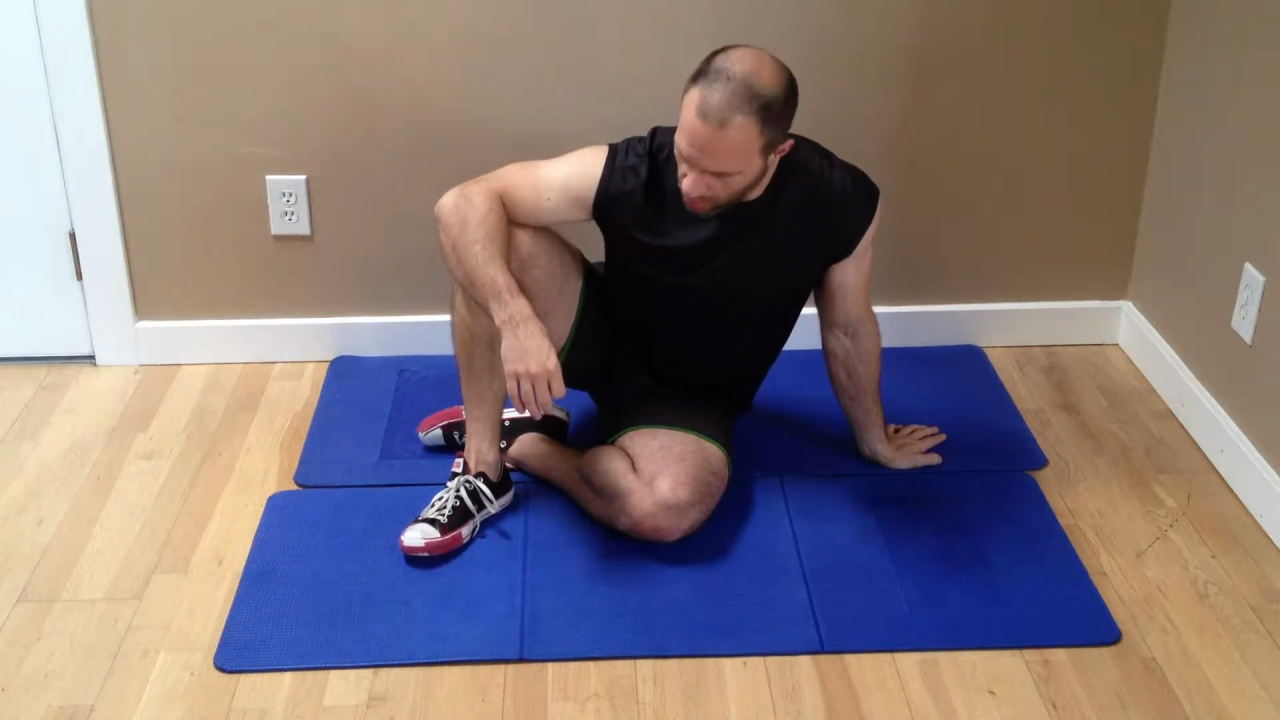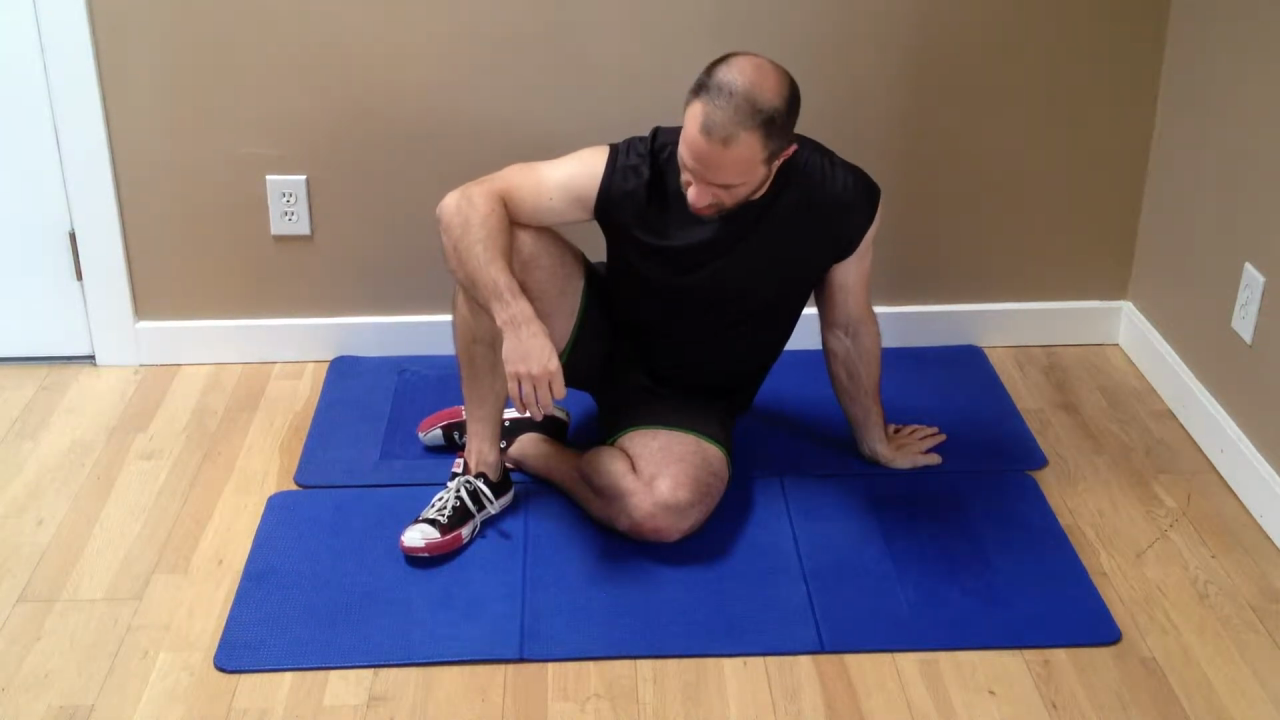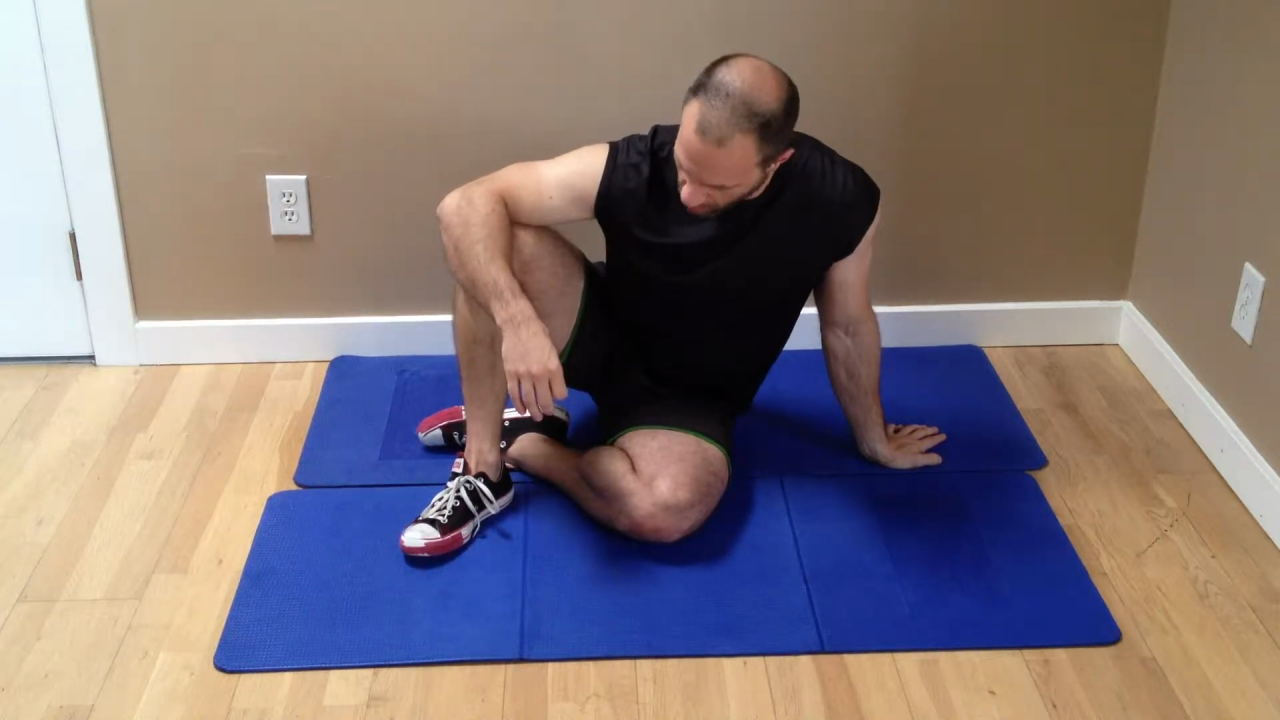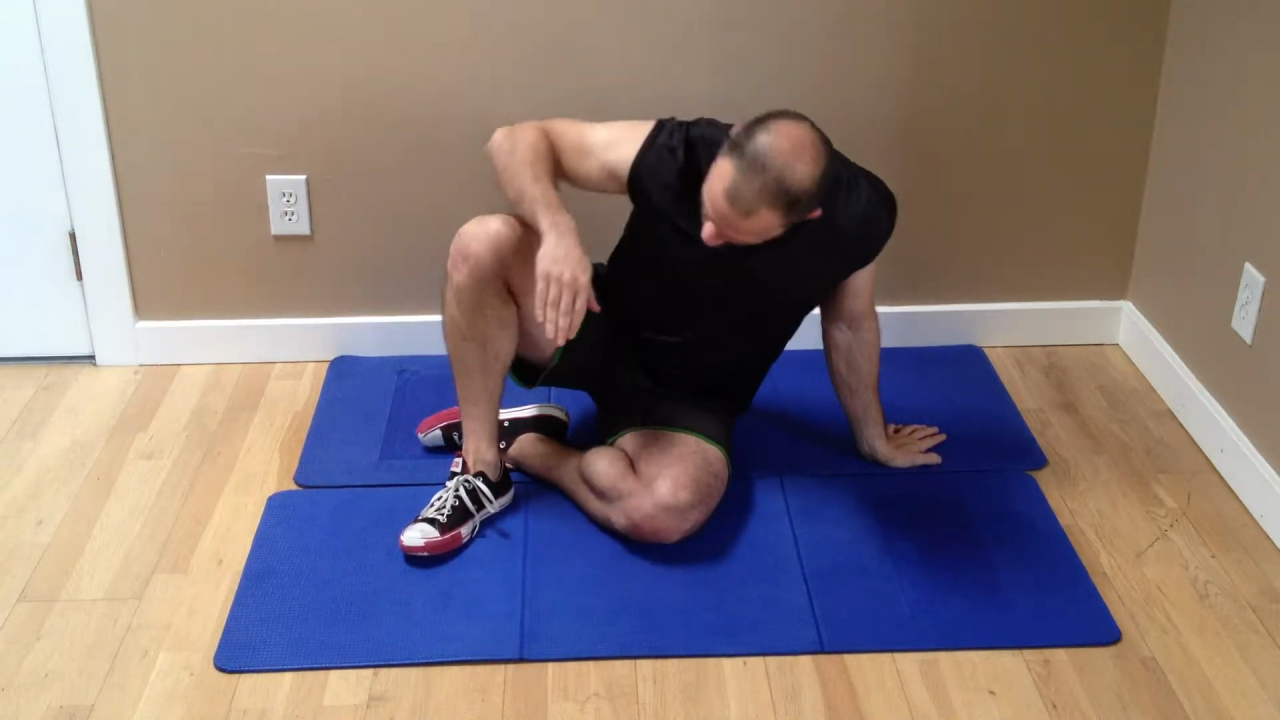
dt=0.5s
person 1, frame 1
left shoulder: (841, 204)
right shoulder: (627, 170)
left elbow: (848, 328)
right elbow: (464, 204)
left wrist: (874, 441)
right wrist: (517, 322)
left hip: (691, 395)
right hip: (604, 339)
left knee: (667, 509)
right knee: (498, 243)
left ankle: (518, 440)
right ankle: (482, 464)
person 1, frame 2
left shoulder: (842, 203)
right shoulder: (628, 170)
left elbow: (848, 326)
right elbow: (466, 205)
left wrist: (874, 439)
right wrist: (519, 323)
left hip: (692, 395)
right hip: (605, 340)
left knee: (668, 510)
right knee: (498, 244)
left ankle: (515, 440)
right ankle: (483, 464)
person 1, frame 3
left shoulder: (842, 200)
right shoulder: (629, 168)
left elbow: (847, 326)
right elbow: (465, 206)
left wrist: (874, 439)
right wrist: (518, 323)
left hip: (692, 394)
right hip: (605, 337)
left knee: (668, 510)
right knee: (497, 244)
left ankle: (516, 440)
right ankle: (482, 467)
person 1, frame 4
left shoulder: (859, 214)
right shoulder: (671, 154)
left elbow: (850, 322)
right elbow: (516, 140)
left wrist: (872, 437)
right wrist: (560, 236)
left hip: (693, 392)
right hip: (605, 333)
left knee: (669, 511)
right knee: (482, 247)
left ankle: (516, 440)
right ankle: (482, 468)
